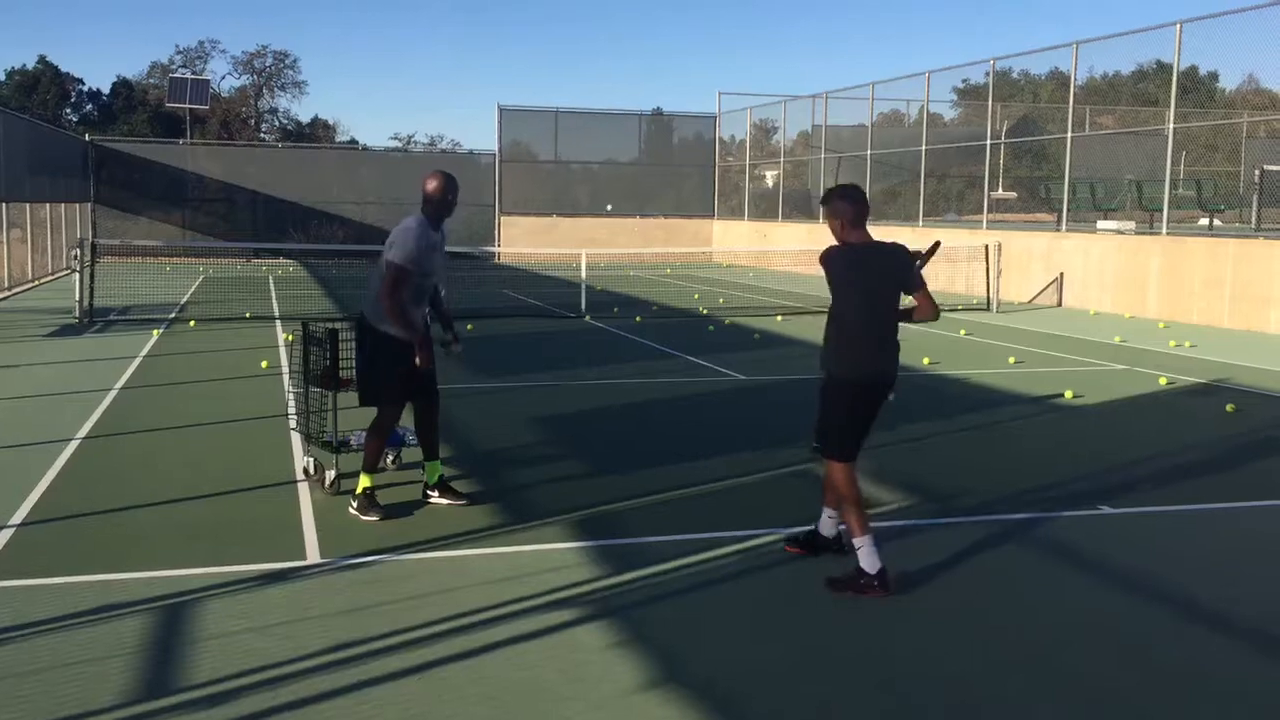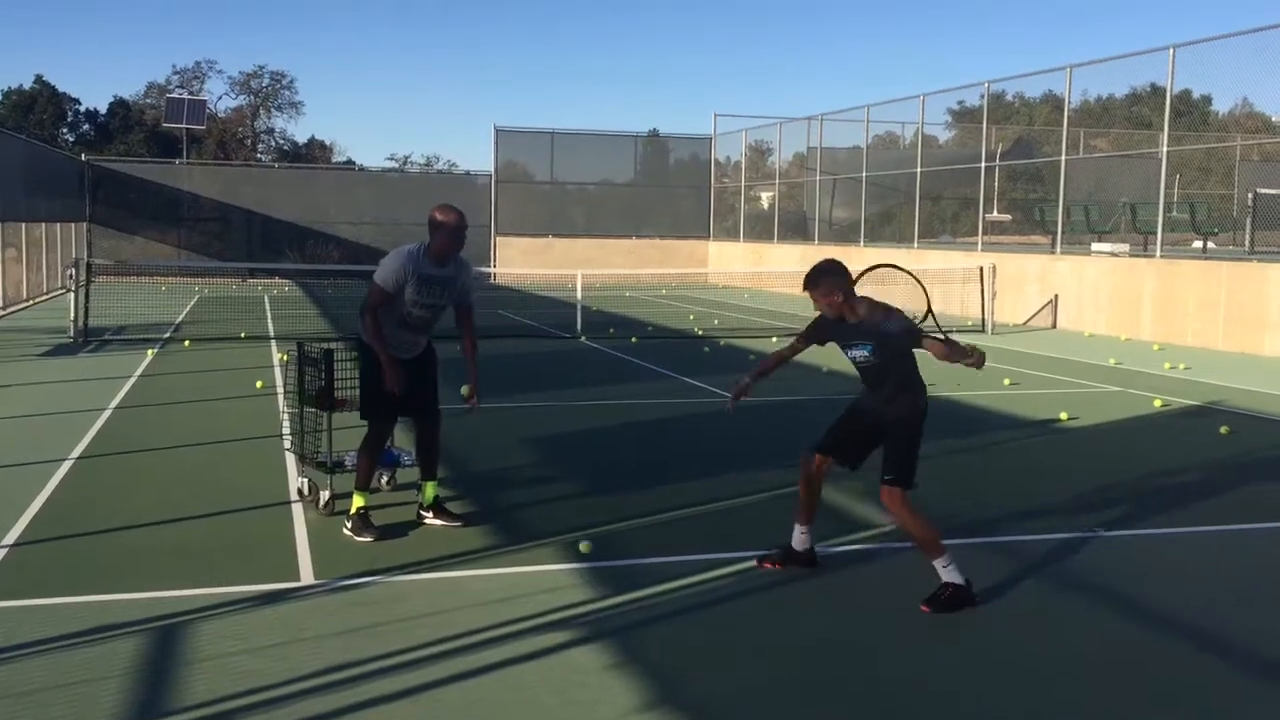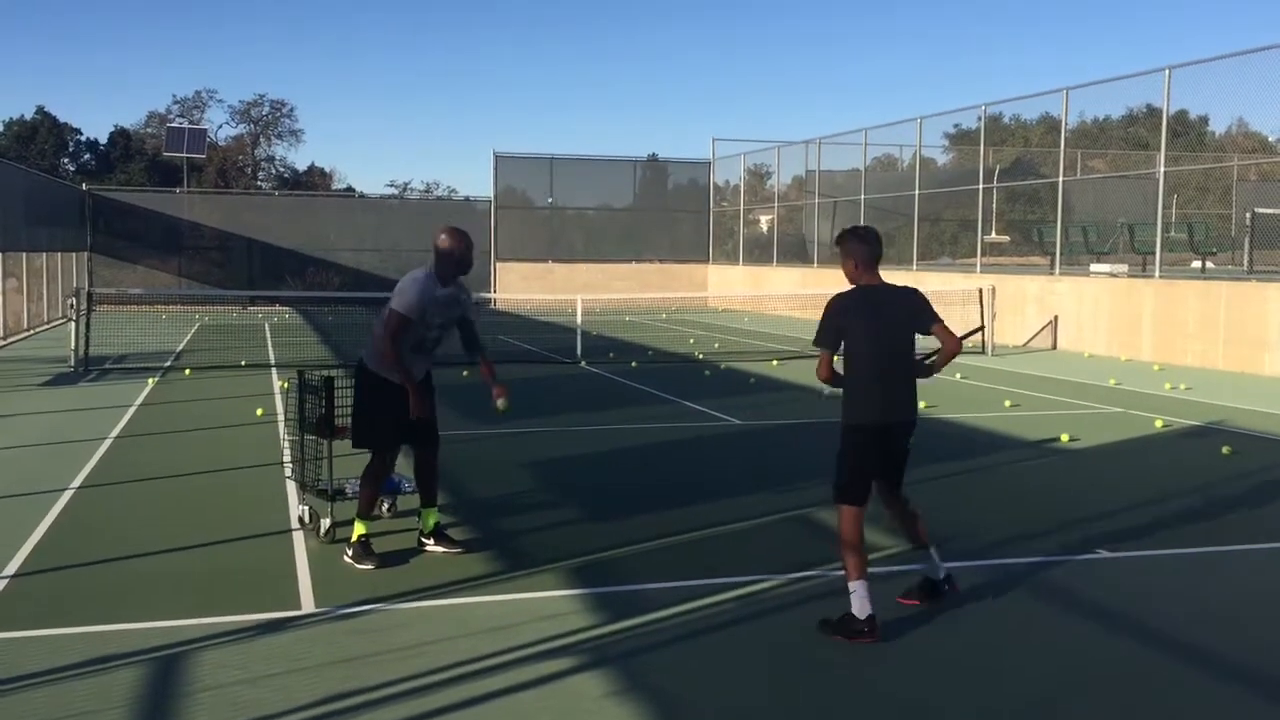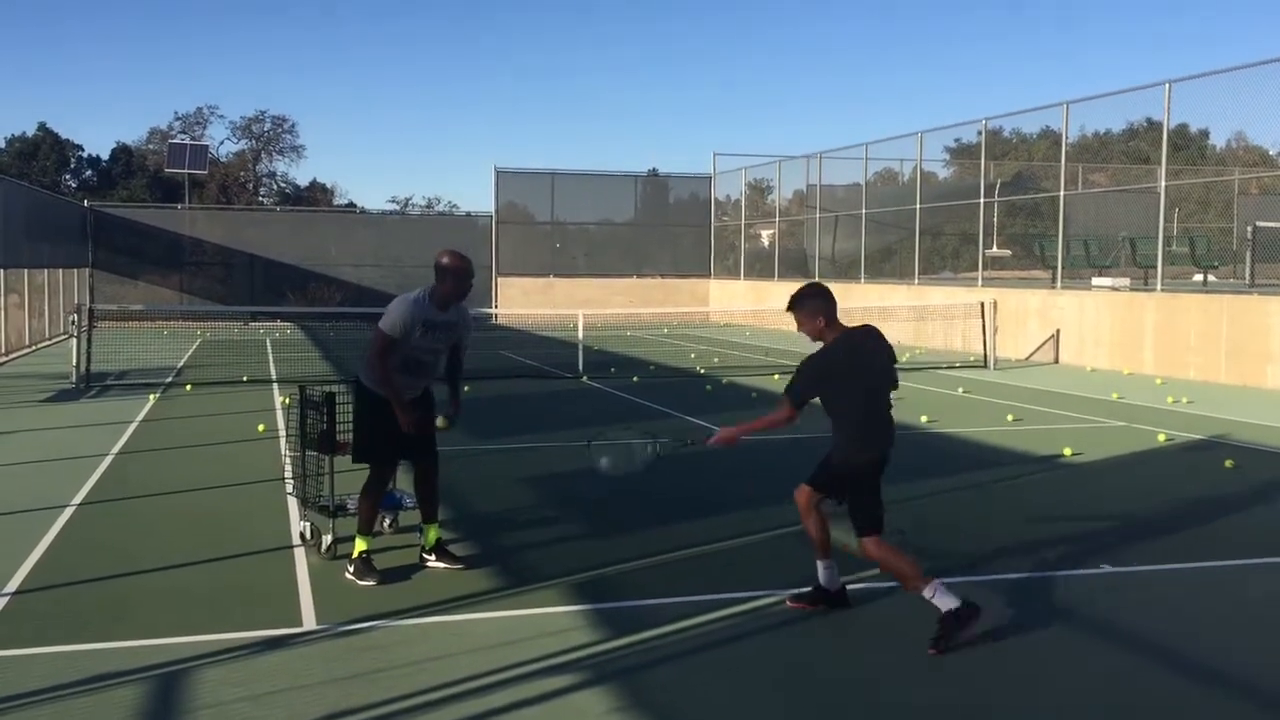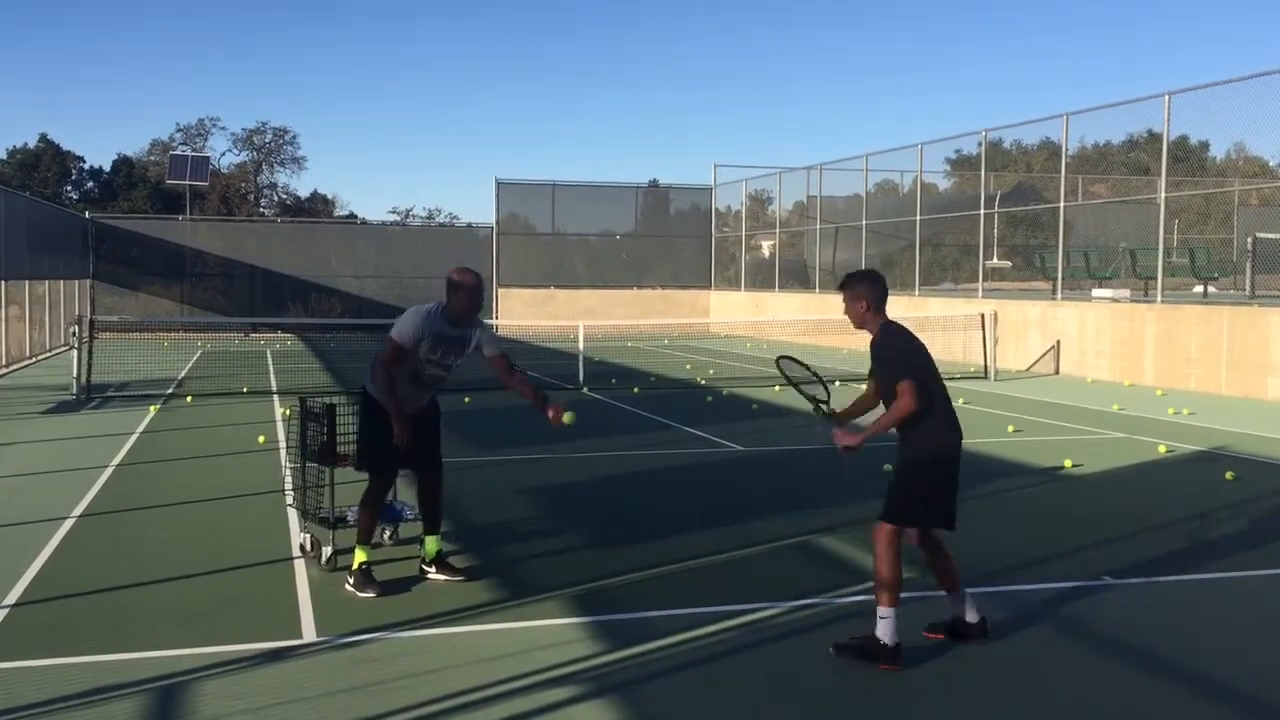
dt=1s
person 1, frame 1
left shoulder: (833, 259)
right shoulder: (897, 256)
right elbow: (929, 312)
left hip: (846, 375)
right hip: (882, 373)
left knee: (838, 464)
right knee: (839, 454)
left ankle: (871, 569)
right ankle: (827, 532)
person 1, frame 2
left shoulder: (888, 319)
right shoulder: (832, 321)
left elbow: (936, 348)
right elbow: (792, 349)
left wrist: (964, 354)
right wrist: (752, 377)
left hip: (905, 412)
right hip: (870, 404)
left knee: (892, 498)
right knee: (812, 464)
left ankle: (956, 583)
right ankle: (800, 547)
person 1, frame 3
left shoulder: (841, 305)
right shoulder: (910, 299)
left elbow: (823, 372)
right elbow: (952, 345)
right wrist: (928, 369)
left hip: (862, 418)
right hip: (902, 415)
left knee: (850, 511)
right knee: (894, 495)
left ankle: (861, 616)
right ankle: (938, 576)
person 1, frame 4
left shoulder: (820, 366)
right shoulder: (870, 337)
left elbow: (784, 415)
right elbow: (890, 381)
left wrist: (735, 432)
left hip: (861, 453)
right hip: (870, 441)
left knee: (871, 543)
right knee: (804, 498)
left ankle: (953, 608)
right ankle: (830, 587)
person 1, frame 5
left shoulder: (888, 343)
right shoulder: (895, 338)
left elbow: (910, 402)
right elbow: (872, 393)
left wrist: (862, 436)
right wrist: (845, 415)
left hip: (928, 449)
right hip: (936, 446)
left knee: (886, 533)
right knee: (920, 533)
left ankle: (884, 642)
right ankle: (968, 618)
person 2, frame 1
left shoulder: (436, 233)
right shoulder: (412, 234)
right elbow: (388, 294)
left wrist: (448, 327)
right wrist: (418, 342)
left hip: (414, 330)
right hip: (385, 333)
left knee: (428, 403)
right knee: (390, 411)
left ankle: (433, 481)
right ankle: (363, 492)
person 2, frame 2
left shoulder: (462, 271)
right shoulder: (402, 261)
left elbow: (465, 326)
right elbow: (369, 311)
left wrist: (473, 377)
right wrist: (388, 362)
left hip: (419, 352)
right hip: (380, 351)
left knee: (430, 422)
right knee: (381, 428)
left ankle: (429, 502)
right ankle: (357, 511)
person 2, frame 3
left shoulder: (459, 292)
right shoulder: (417, 286)
left elbow: (471, 341)
right elbow: (387, 340)
left wrist: (493, 381)
right wrist: (412, 390)
left hip: (416, 377)
right hip: (380, 377)
left knee: (428, 449)
right knee: (384, 456)
left ankle: (429, 529)
right ankle: (358, 539)
person 2, frame 4
left shoulder: (460, 315)
right shoulder: (407, 307)
left elbow: (454, 358)
right elbow: (376, 357)
left wrist: (455, 399)
right wrist: (399, 407)
left hip: (417, 394)
right hip: (378, 394)
left knee: (428, 465)
right knee: (382, 472)
left ankle: (431, 545)
right ankle: (358, 555)
person 2, frame 5
left shoulder: (477, 331)
right shoulder: (419, 319)
left elbow: (509, 374)
right elbow: (382, 366)
left wrist: (546, 406)
right wrist: (397, 419)
left hip: (422, 405)
right hip: (382, 402)
left knee: (432, 476)
right knee: (382, 481)
left ankle: (431, 557)
right ankle: (359, 566)
